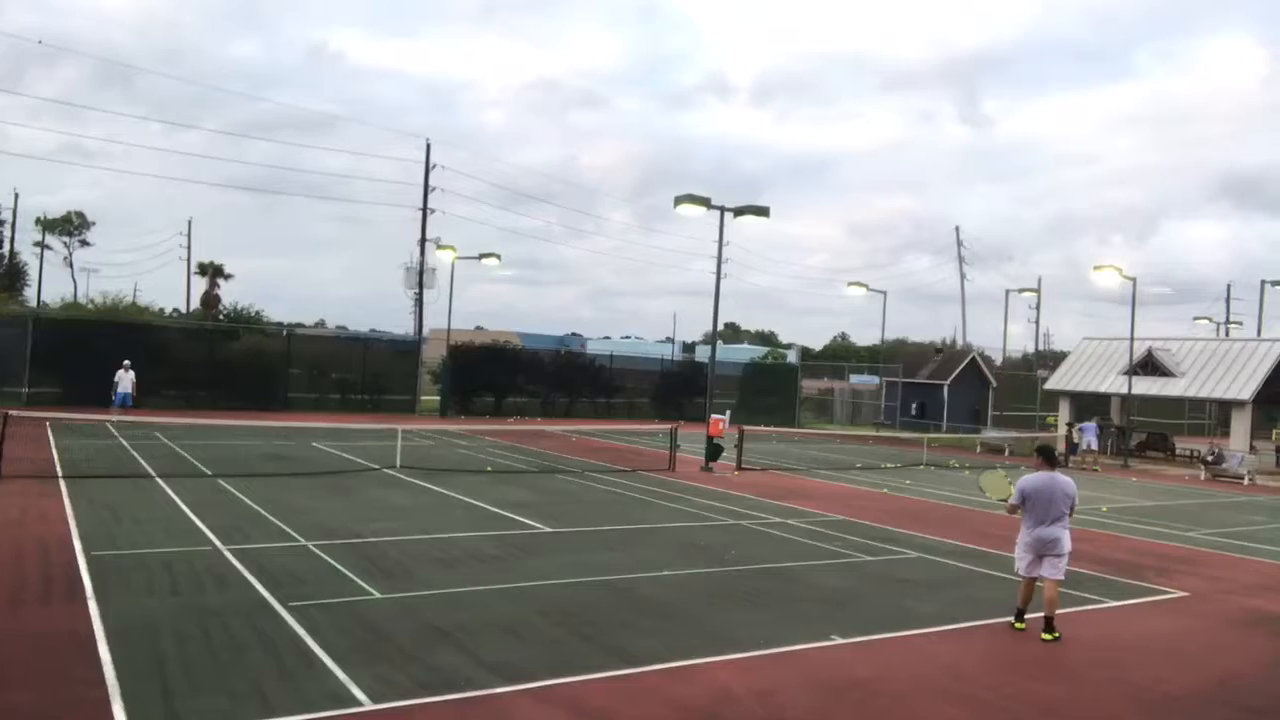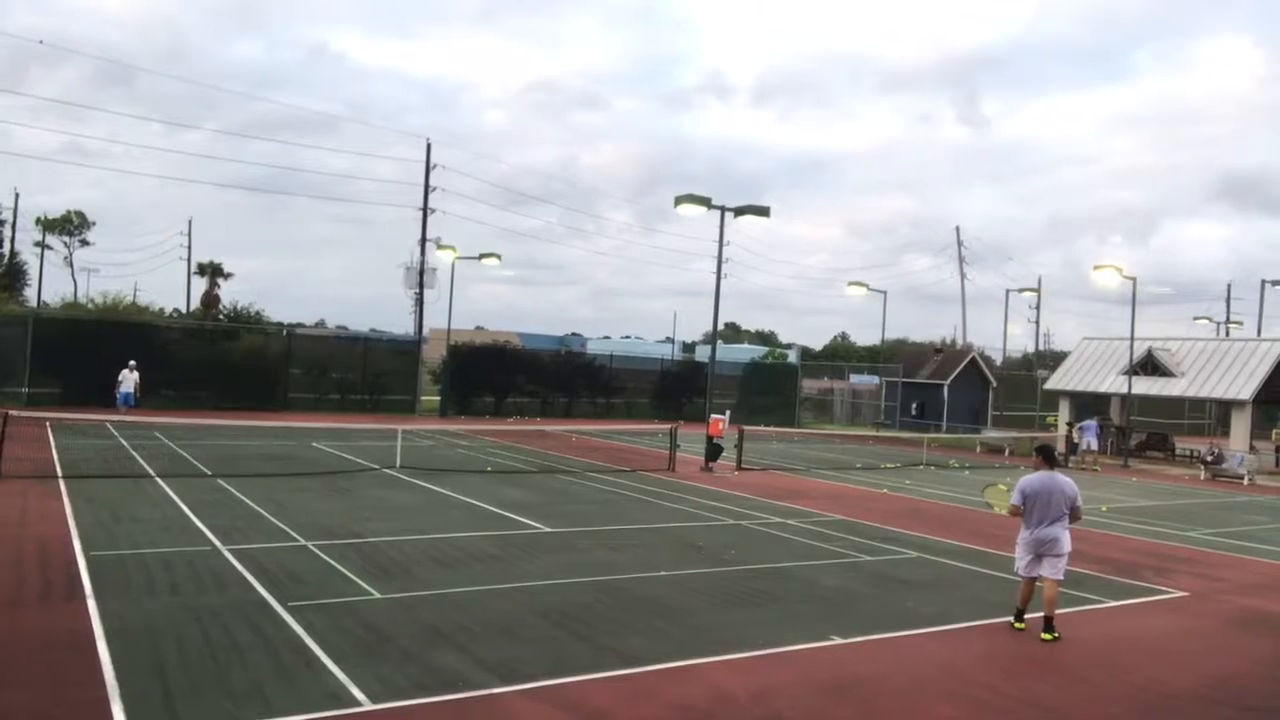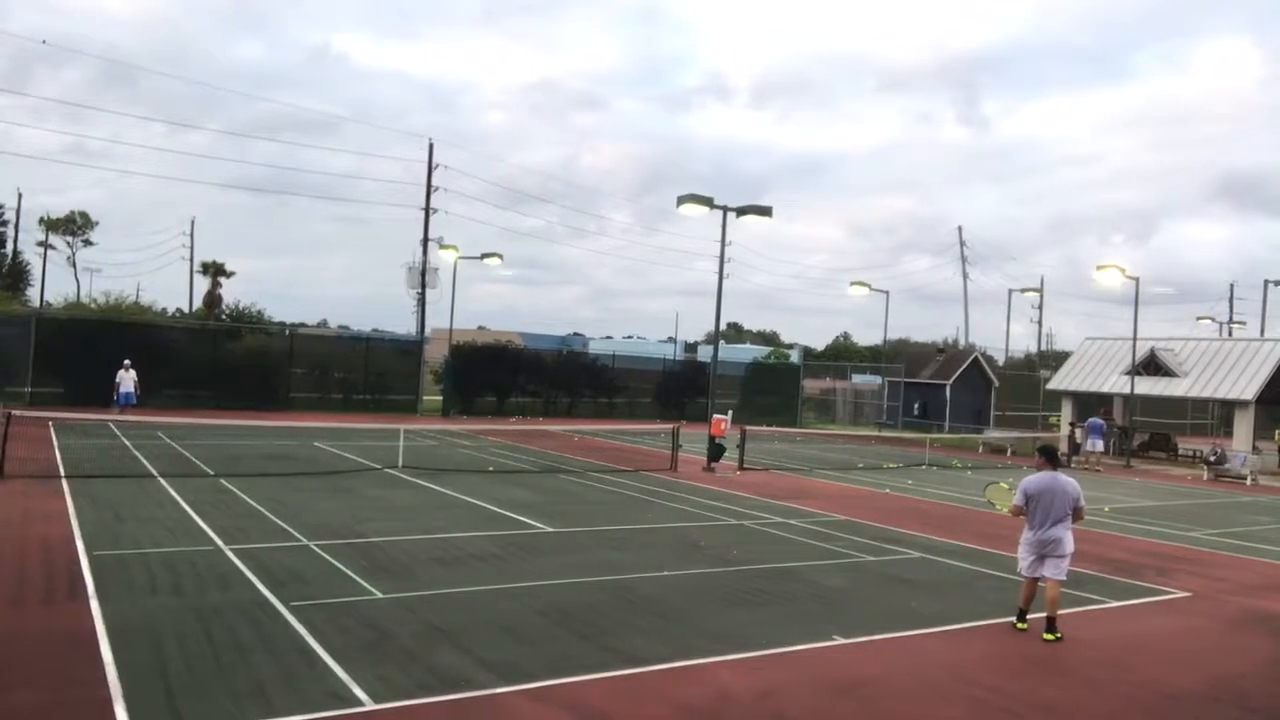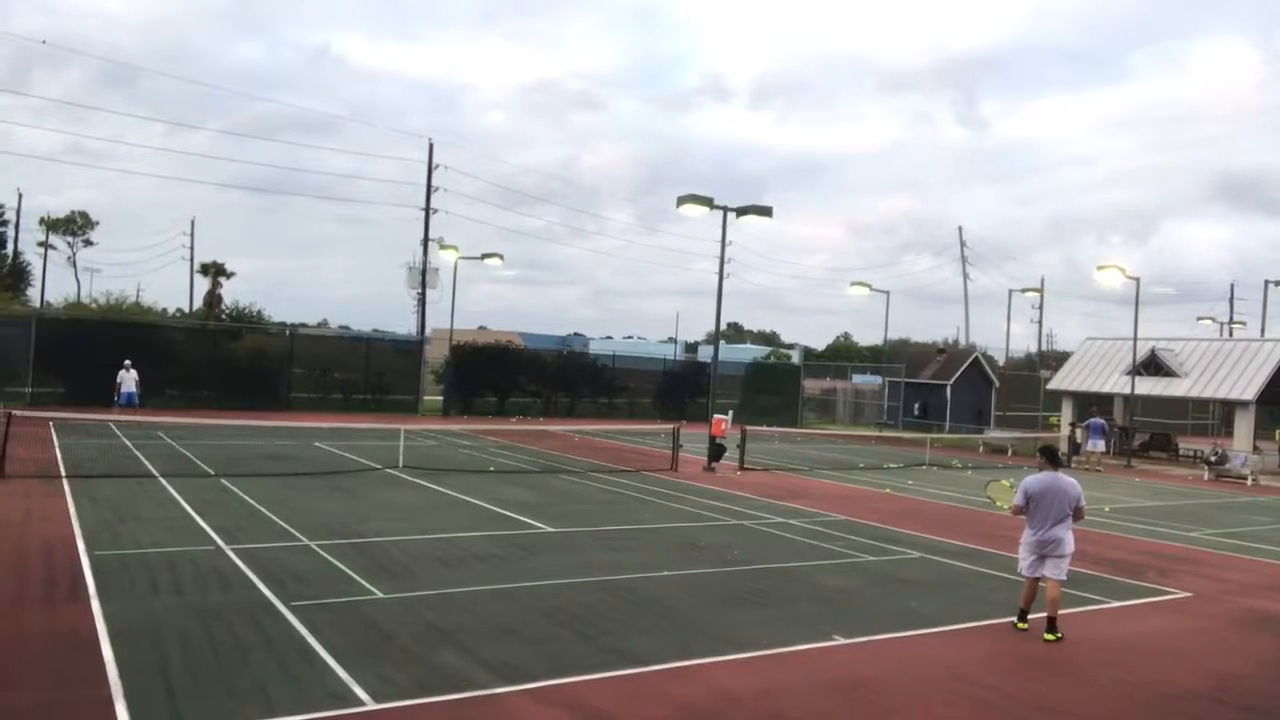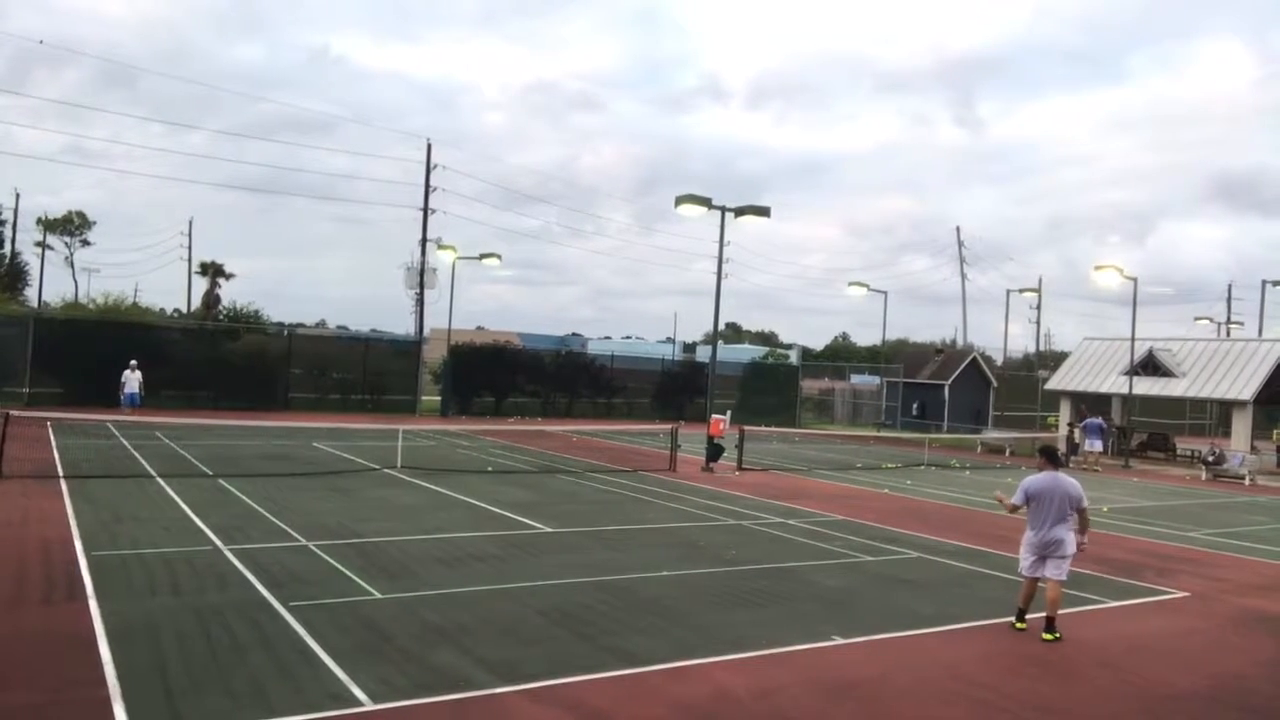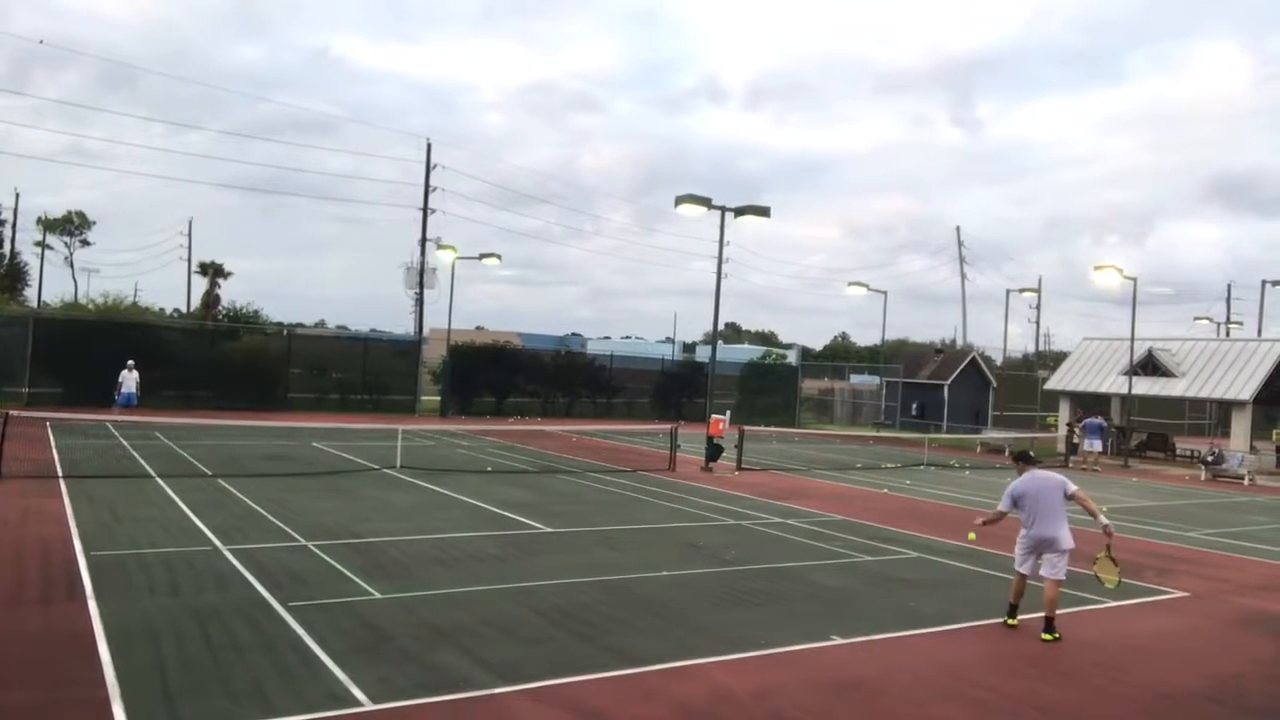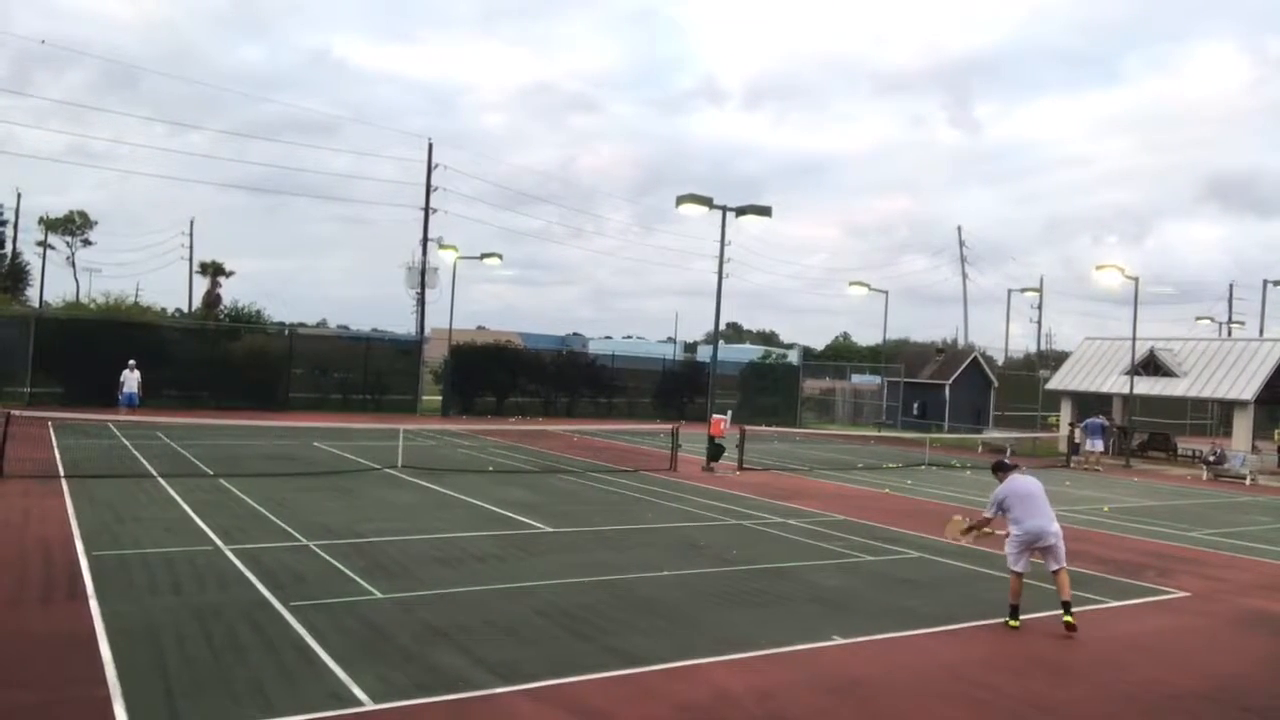
dt=0.7s
person 1, frame 1
left shoulder: (1026, 482)
right shoulder: (1069, 484)
left elbow: (1011, 509)
right elbow: (1070, 513)
left wrist: (1024, 506)
left hip: (1031, 538)
right hip: (1057, 539)
left knee: (1027, 579)
right knee: (1051, 582)
left ankle: (1019, 619)
right ankle: (1048, 628)
person 1, frame 2
left shoulder: (1026, 482)
right shoulder: (1069, 484)
left elbow: (1013, 511)
right elbow: (1077, 515)
left hip: (1031, 538)
right hip: (1056, 539)
left knee: (1027, 579)
right knee: (1050, 582)
left ankle: (1018, 619)
right ankle: (1048, 628)
person 1, frame 3
left shoulder: (1029, 482)
right shoulder: (1072, 484)
left elbow: (1016, 511)
right elbow: (1080, 515)
left hip: (1033, 539)
right hip: (1059, 540)
left knee: (1030, 579)
right knee: (1053, 582)
left ankle: (1021, 619)
right ankle: (1050, 628)
person 1, frame 4
left shoulder: (1029, 482)
right shoulder: (1073, 484)
left elbow: (1016, 511)
right elbow: (1080, 515)
left hip: (1034, 538)
right hip: (1060, 540)
left knee: (1031, 579)
right knee: (1053, 582)
left ankle: (1022, 619)
right ankle: (1051, 628)
person 1, frame 5
left shoulder: (1030, 482)
right shoulder: (1074, 485)
left elbow: (1012, 508)
right elbow: (1083, 517)
left wrist: (1002, 499)
right wrist: (1082, 537)
left hip: (1035, 540)
right hip: (1061, 541)
left knee: (1030, 579)
right knee: (1054, 582)
left ankle: (1020, 619)
right ankle: (1049, 628)
person 1, frame 6
left shoulder: (1016, 486)
right shoulder: (1058, 479)
left elbow: (998, 515)
right elbow: (1083, 500)
left wrist: (983, 521)
right wrist: (1102, 521)
left hip: (1030, 537)
right hip: (1057, 538)
left knee: (1021, 575)
right knee: (1052, 581)
left ankle: (1011, 616)
right ankle: (1048, 628)
person 1, frame 7
left shoulder: (1000, 491)
right shoulder: (1034, 481)
left elbow: (986, 520)
left wrist: (971, 526)
left hip: (1023, 534)
right hip: (1049, 530)
left knee: (1016, 573)
right knee: (1060, 570)
left ankle: (1014, 617)
right ankle: (1067, 613)
